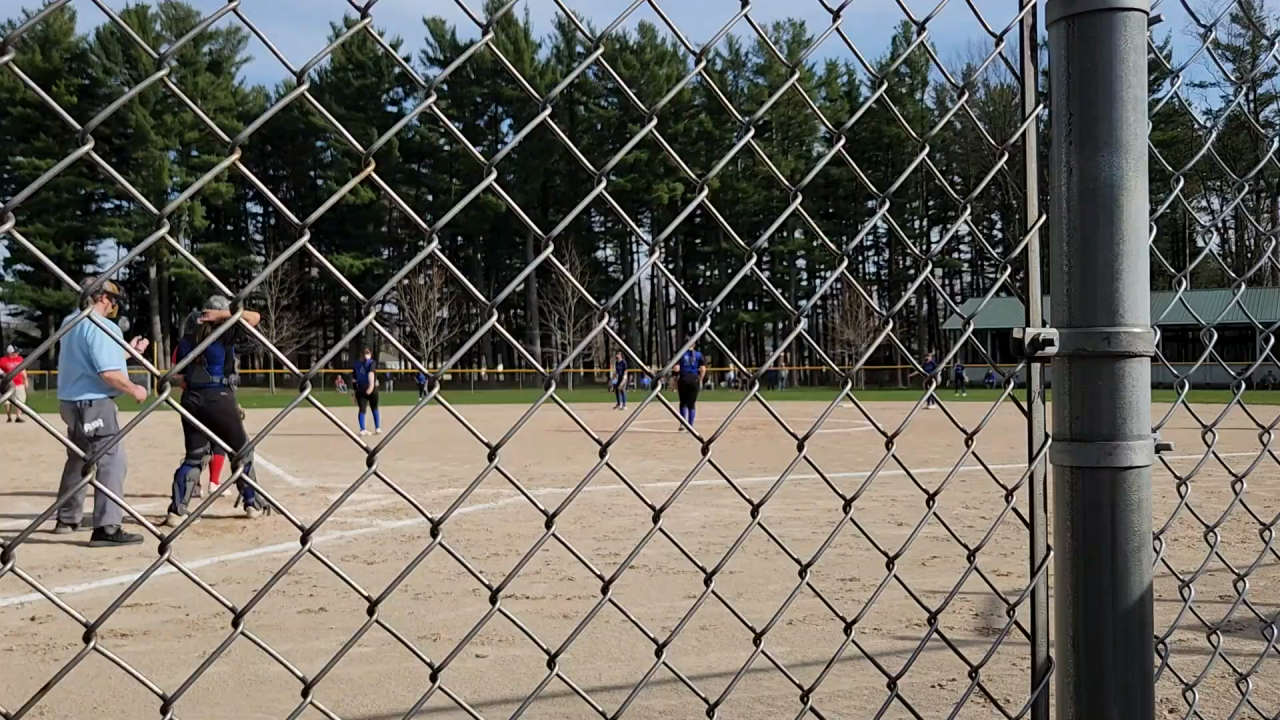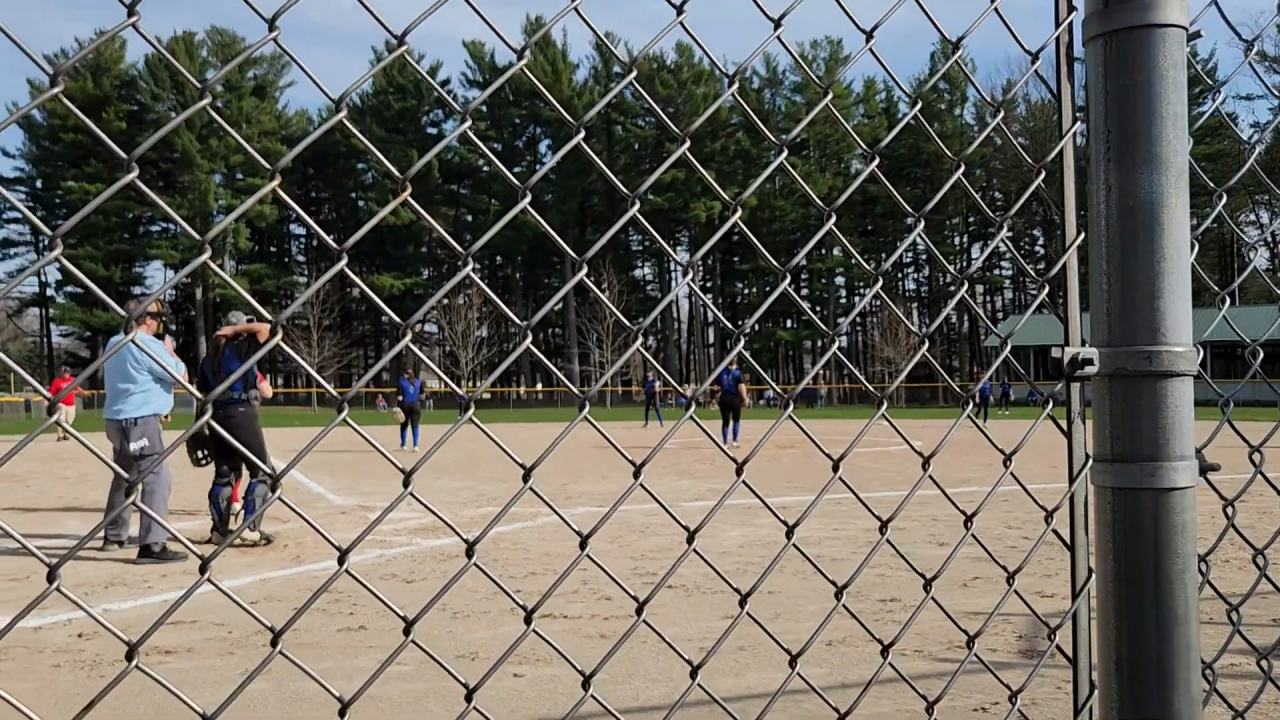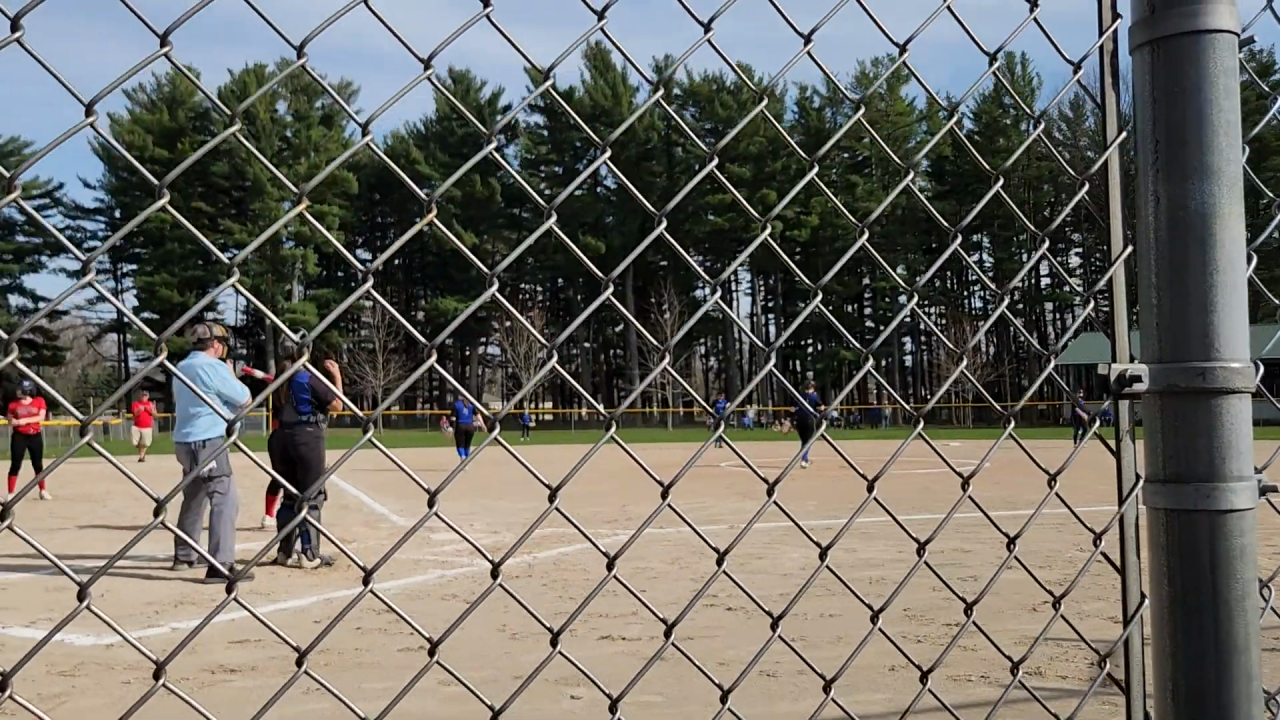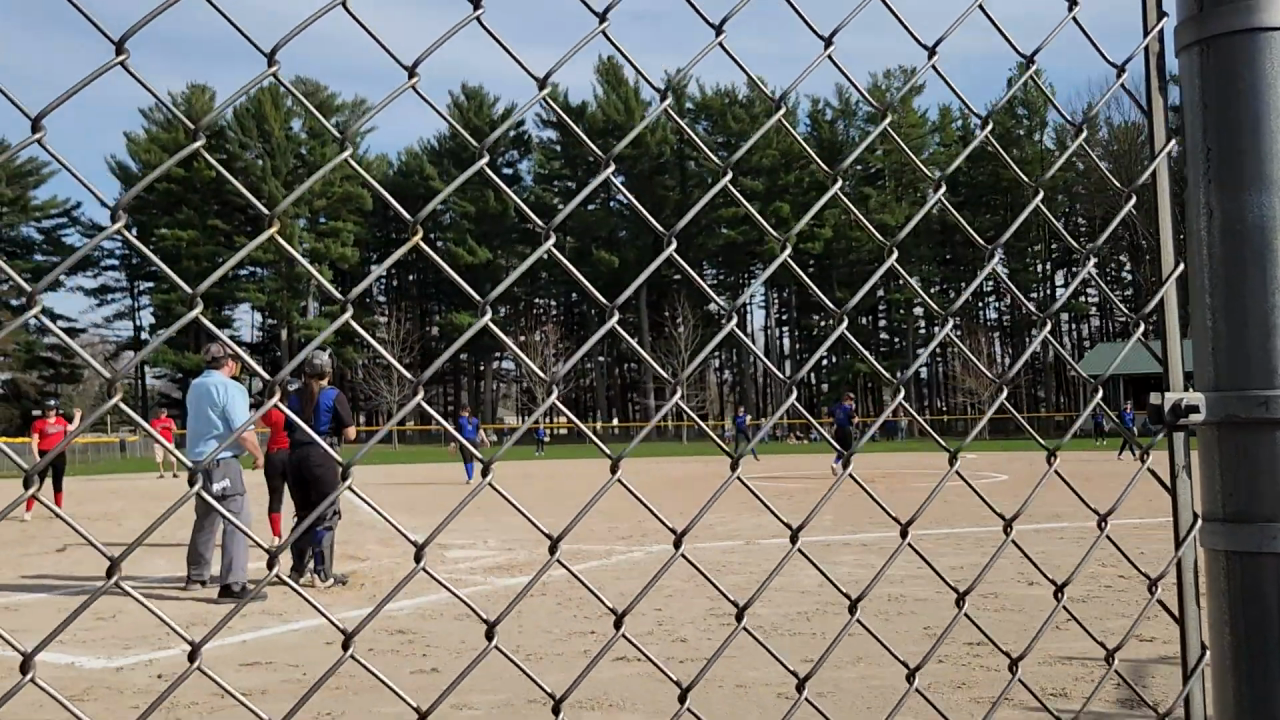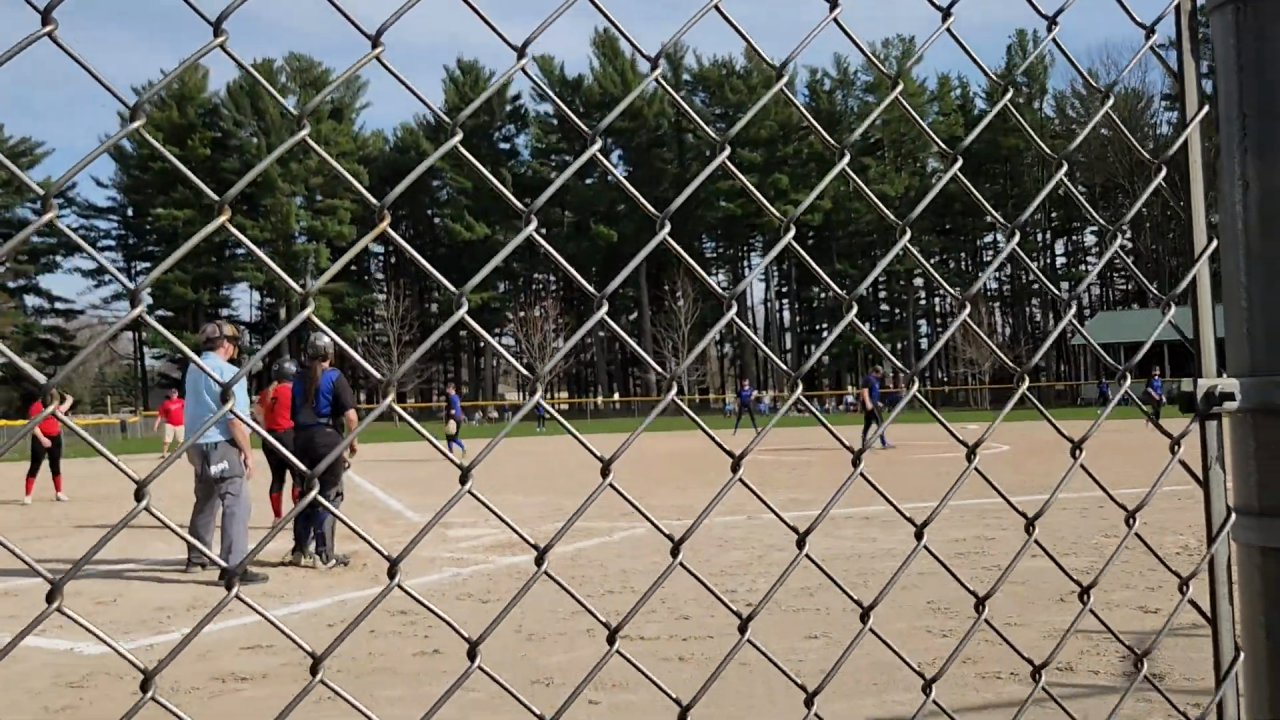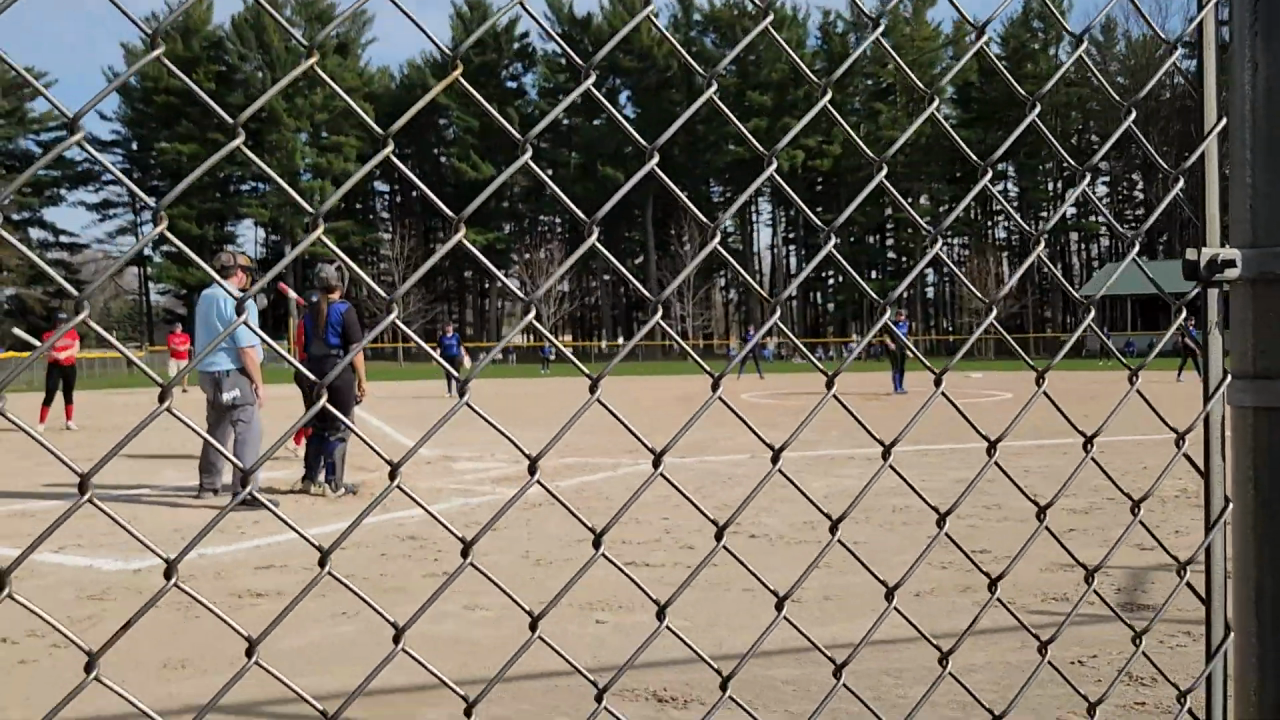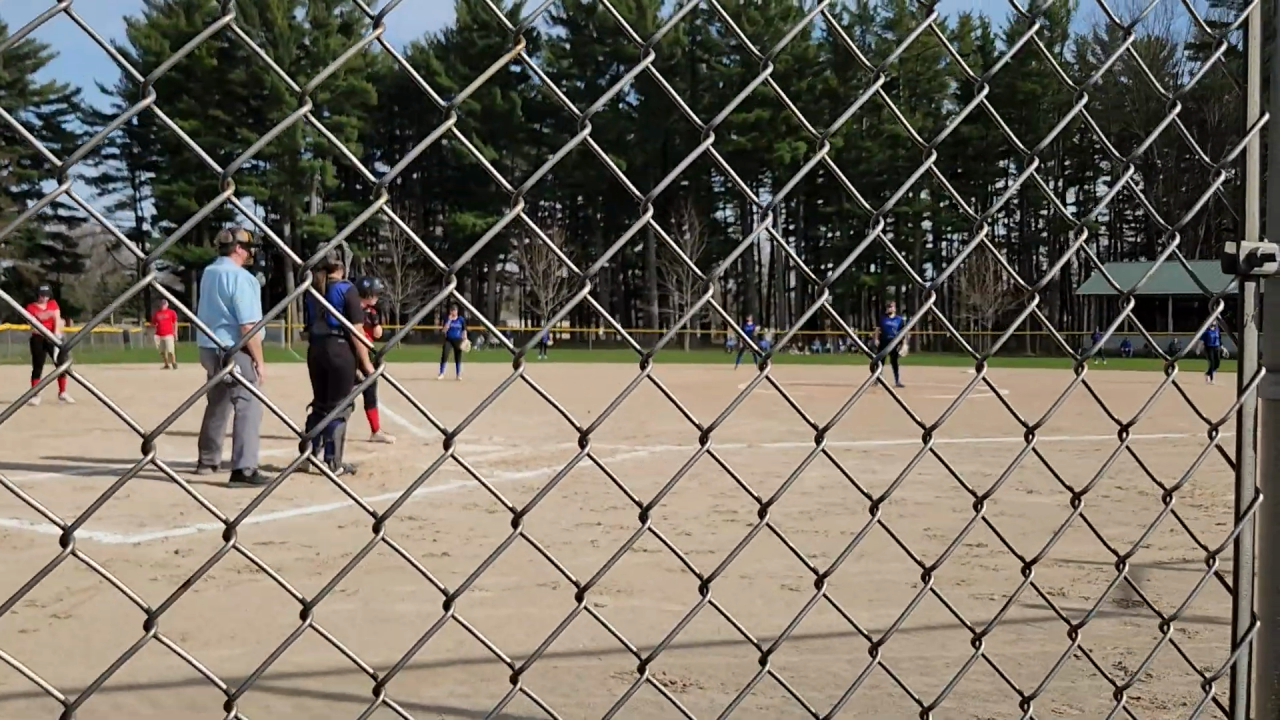
dt=0.7s
person 1, frame 1
left shoulder: (71, 323)
right shoulder: (100, 325)
right elbow: (108, 372)
left wrist: (130, 350)
right wrist: (134, 389)
left hip: (72, 402)
right hip: (93, 403)
left knee: (78, 460)
right knee: (112, 461)
left ankle: (67, 518)
right ankle: (106, 528)
person 1, frame 2
left shoulder: (114, 343)
right shoulder: (147, 344)
right elbow: (181, 377)
right wrist: (170, 351)
left hip: (117, 420)
right hip: (139, 422)
left knee: (124, 478)
right knee: (157, 479)
left ankle: (113, 536)
right ankle: (151, 546)
person 1, frame 3
left shoulder: (181, 368)
right shoulder: (214, 368)
right elbow: (246, 400)
right wrist: (231, 375)
left hip: (186, 442)
right hip: (207, 444)
left knee: (193, 499)
right knee: (224, 500)
left ankle: (183, 555)
right ankle: (220, 566)
person 1, frame 4
left shoulder: (195, 386)
right shoulder: (230, 387)
right elbow: (244, 434)
right wrist: (258, 454)
left hip: (198, 461)
right hip: (221, 462)
left knee: (205, 519)
right knee: (237, 520)
left ankle: (196, 575)
right ankle: (232, 585)
person 1, frame 5
left shoulder: (193, 370)
right shoulder: (227, 371)
right elbow: (235, 420)
right wrist: (248, 453)
left hip: (198, 444)
right hip: (220, 446)
left knee: (205, 502)
right knee: (236, 503)
left ankle: (196, 558)
right ankle: (232, 568)
person 1, frame 6
left shoulder: (204, 297)
right shoulder: (238, 301)
right elbow: (247, 349)
right wrist: (259, 383)
left hip: (208, 372)
right hip: (232, 374)
left knee: (217, 430)
right knee: (248, 430)
left ankle: (208, 485)
right ankle: (245, 494)
person 1, frame 7
left shoulder: (208, 272)
right shoulder: (241, 277)
left elbow: (212, 312)
right elbow: (248, 326)
right wrist: (259, 361)
left hip: (209, 348)
right hip: (234, 350)
left knee: (217, 405)
right knee: (248, 408)
left ankle: (207, 460)
right ankle: (243, 470)
person 2, frame 1
left shoulder: (187, 339)
right shoulder: (223, 335)
left elbow: (181, 374)
right elbow: (254, 317)
right wrist: (221, 316)
left hip: (191, 399)
right hip: (219, 398)
left knee: (194, 456)
right knee: (241, 451)
left ankle: (176, 512)
right ankle: (252, 505)
person 2, frame 2
left shoulder: (209, 358)
right shoulder: (241, 349)
left elbow: (203, 397)
right elbow: (265, 329)
right wrist: (235, 330)
left hip: (218, 417)
right hip: (242, 415)
left knee: (224, 475)
right knee: (262, 470)
left ankle: (219, 531)
right ankle: (251, 528)
person 2, frame 3
right shoulder: (310, 377)
left elbow: (280, 413)
right elbow: (336, 406)
right wrist: (336, 375)
left hip: (283, 438)
right hip: (308, 437)
left knee: (290, 496)
right knee: (311, 497)
left ankle: (285, 552)
right ankle: (310, 555)
person 2, frame 4
left shoulder: (295, 397)
right shoulder: (334, 395)
left elbow: (289, 431)
right elbow: (350, 434)
right wrist: (335, 433)
left hip: (296, 457)
right hip: (322, 457)
left knee: (303, 515)
right knee: (326, 517)
left ankle: (299, 571)
right ankle: (323, 575)
person 2, frame 5
left shoulder: (299, 379)
right shoulder: (335, 377)
left elbow: (295, 415)
right elbow: (350, 416)
right wrist: (353, 440)
left hip: (302, 440)
right hip: (327, 438)
right knee: (328, 498)
left ankle: (300, 551)
right ankle: (324, 555)
person 2, frame 6
left shoulder: (310, 311)
right shoulder: (344, 309)
left elbow: (307, 346)
right elbow: (355, 348)
right wrist: (362, 380)
left hip: (314, 371)
right hip: (338, 371)
left knee: (318, 426)
right knee: (338, 428)
left ankle: (310, 479)
right ankle: (334, 484)
person 2, frame 7
left shoulder: (313, 290)
right shoulder: (346, 289)
left elbow: (310, 326)
right elbow: (356, 330)
right wrist: (366, 361)
left hip: (315, 351)
right hip: (340, 350)
left knee: (320, 406)
right knee: (339, 408)
right ankle: (333, 463)
